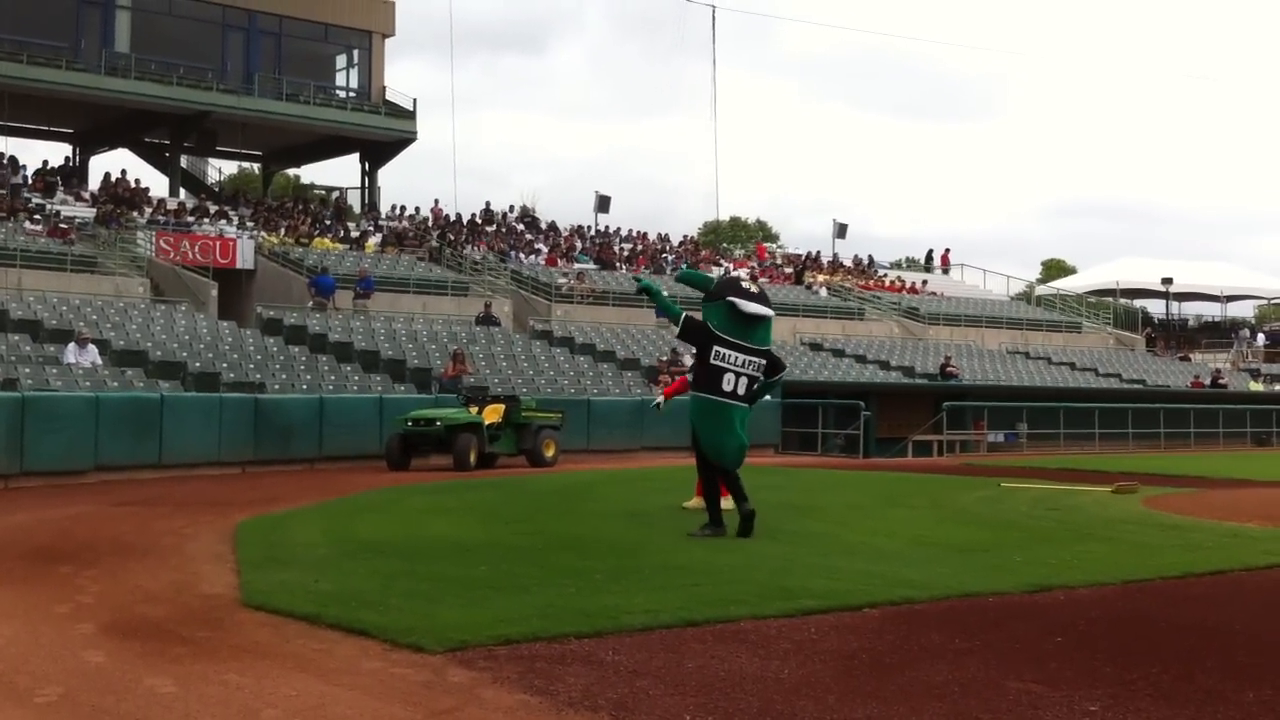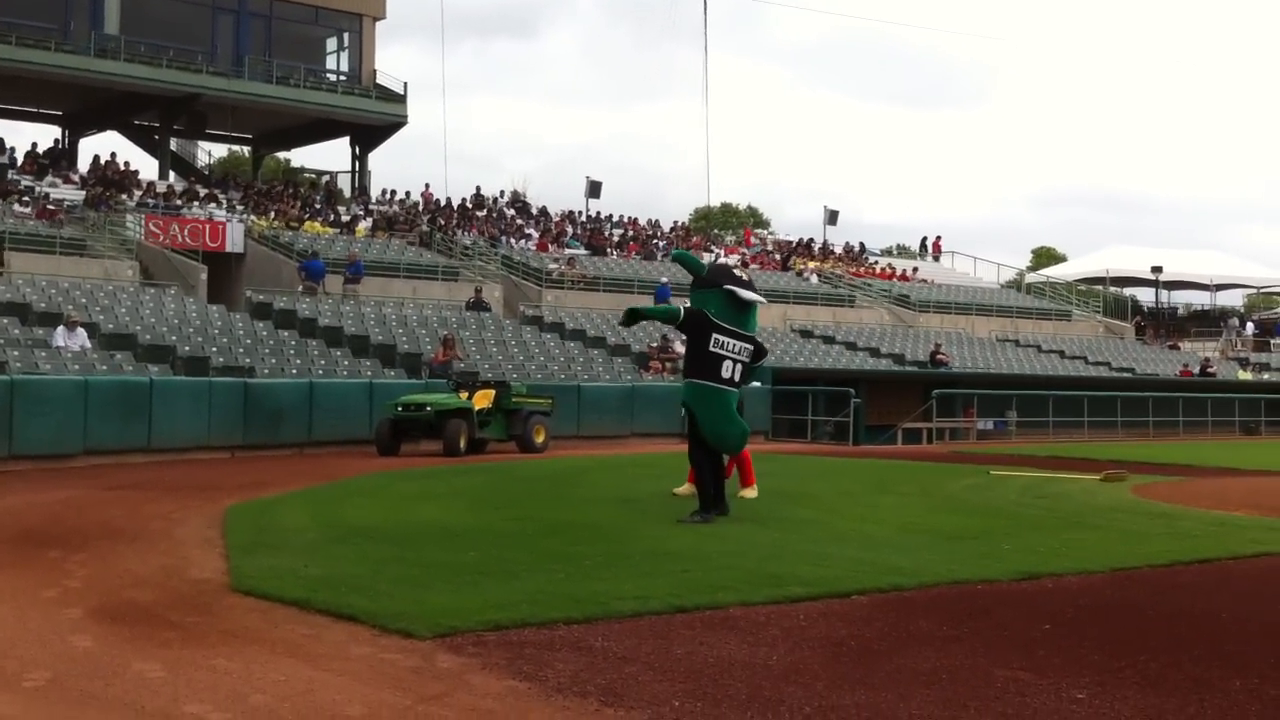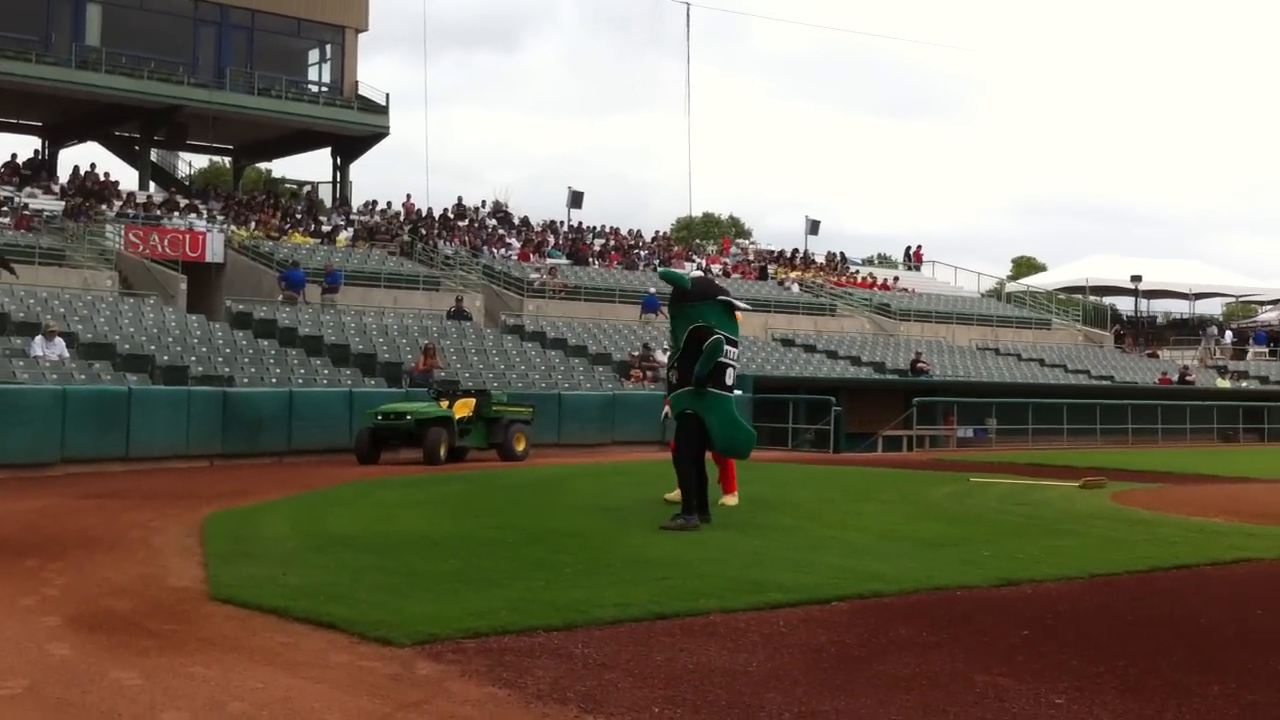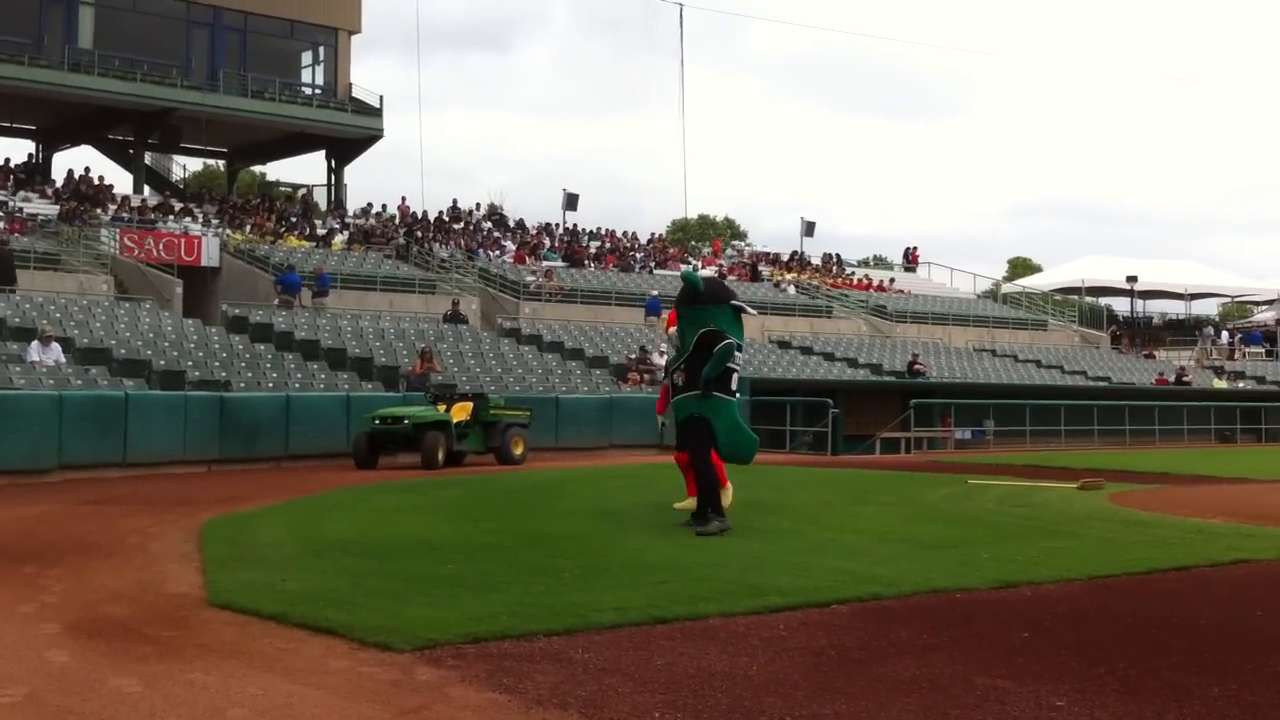
dt=0.3s
person 1, frame 1
left shoulder: (710, 333)
right shoulder: (760, 346)
left elbow: (675, 314)
right elbow: (779, 371)
left wrist: (651, 290)
right wrist: (753, 397)
left hip: (709, 408)
right hip: (737, 412)
left knee: (707, 466)
right knee: (724, 463)
left ankle: (715, 523)
right ankle: (744, 505)
person 1, frame 2
left shoulder: (704, 320)
right shoulder: (744, 331)
left elbow: (674, 312)
right elbow: (760, 355)
left wrist: (639, 312)
left hip: (704, 394)
right hip: (727, 396)
left knee: (699, 451)
right knee: (712, 449)
left ankle: (707, 509)
right ankle: (719, 503)
person 1, frame 3
left shoulder: (698, 330)
right shoulder: (716, 330)
left elbow: (716, 344)
left wrist: (698, 376)
left hip: (699, 403)
right hip: (707, 402)
left knee: (682, 455)
right knee: (695, 458)
left ankle: (688, 513)
right ankle: (701, 511)
person 1, frame 4
left shoulder: (709, 334)
right shoulder: (706, 333)
left elbow: (727, 348)
left wrist: (706, 378)
left hip: (704, 406)
right hip: (700, 407)
left knee: (699, 459)
right knee: (699, 459)
left ankle: (718, 516)
right ankle: (701, 514)
